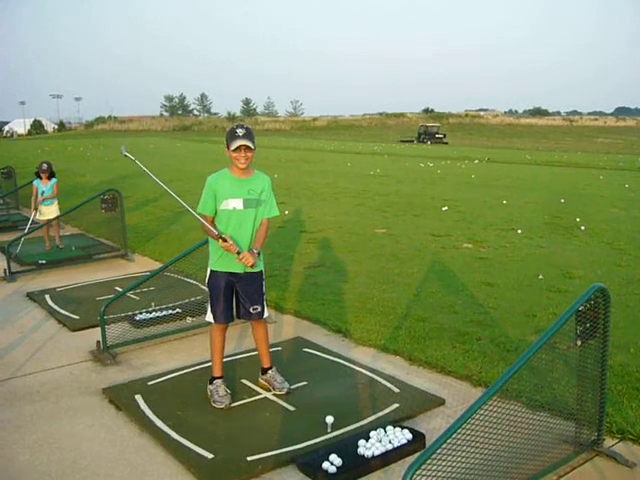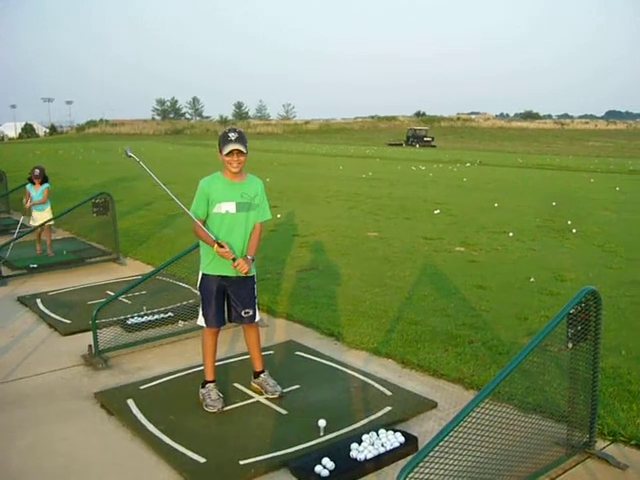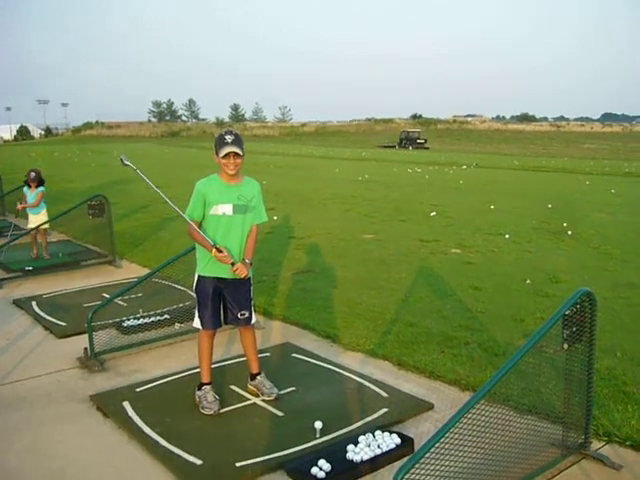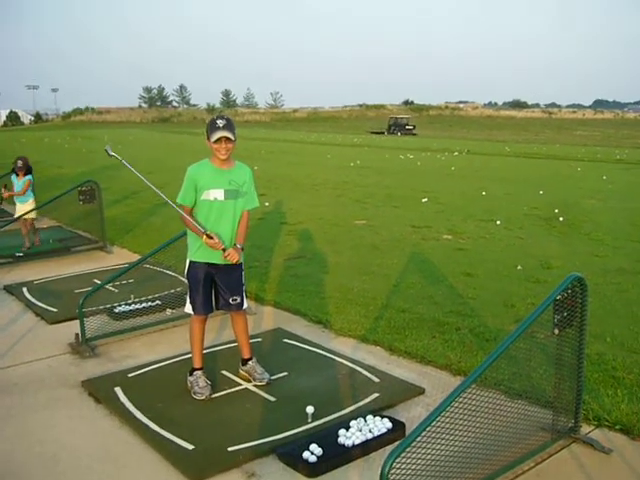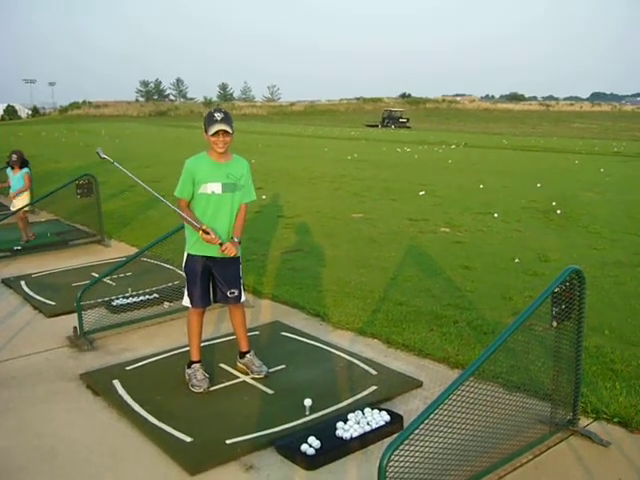
dt=0.2s
person 1, frame 1
left shoulder: (263, 181)
right shoulder: (215, 181)
left elbow: (265, 222)
right elbow: (206, 221)
left wrist: (254, 251)
right wrist: (221, 239)
left hip: (252, 265)
right hip: (221, 265)
left knee: (259, 318)
right knee: (220, 322)
left ankle: (267, 372)
right ankle: (217, 380)
person 1, frame 2
left shoulder: (256, 185)
right shoulder: (208, 185)
left elbow: (257, 226)
right elbow: (197, 226)
left wrist: (248, 258)
right wrist: (215, 245)
left hip: (243, 269)
right hip: (213, 269)
left knee: (251, 321)
right knee: (211, 326)
left ankle: (259, 375)
right ankle: (208, 384)
person 1, frame 3
left shoulder: (253, 187)
right shoulder: (204, 187)
left elbow: (253, 228)
right elbow: (192, 228)
left wrist: (247, 261)
right wrist: (213, 249)
left hip: (239, 271)
right hip: (209, 271)
left knee: (246, 324)
right knee: (208, 328)
left ankle: (255, 377)
right ankle: (205, 386)
person 1, frame 4
left shoulder: (244, 172)
right shoulder: (196, 172)
left elbow: (245, 214)
right elbow: (184, 213)
left wrist: (238, 247)
right wrist: (204, 236)
left hip: (231, 257)
right hip: (200, 256)
left knee: (238, 309)
right knee: (199, 313)
left ankle: (247, 362)
right ankle: (197, 372)
person 1, frame 5
left shoulder: (242, 166)
right shoulder: (193, 165)
left elbow: (242, 207)
right elbow: (183, 206)
left wrist: (235, 240)
right wrist: (201, 230)
left hip: (228, 250)
right hip: (198, 250)
left knee: (236, 302)
right knee: (197, 306)
left ankle: (245, 355)
right ankle: (195, 365)
